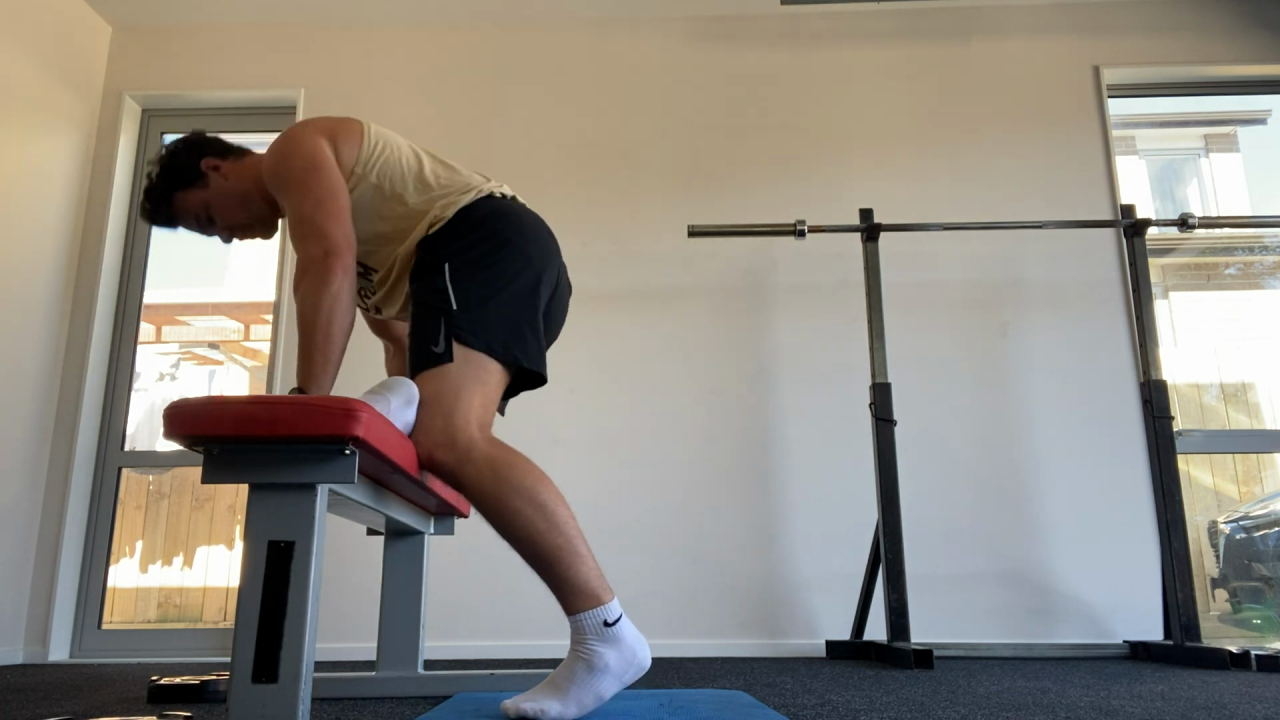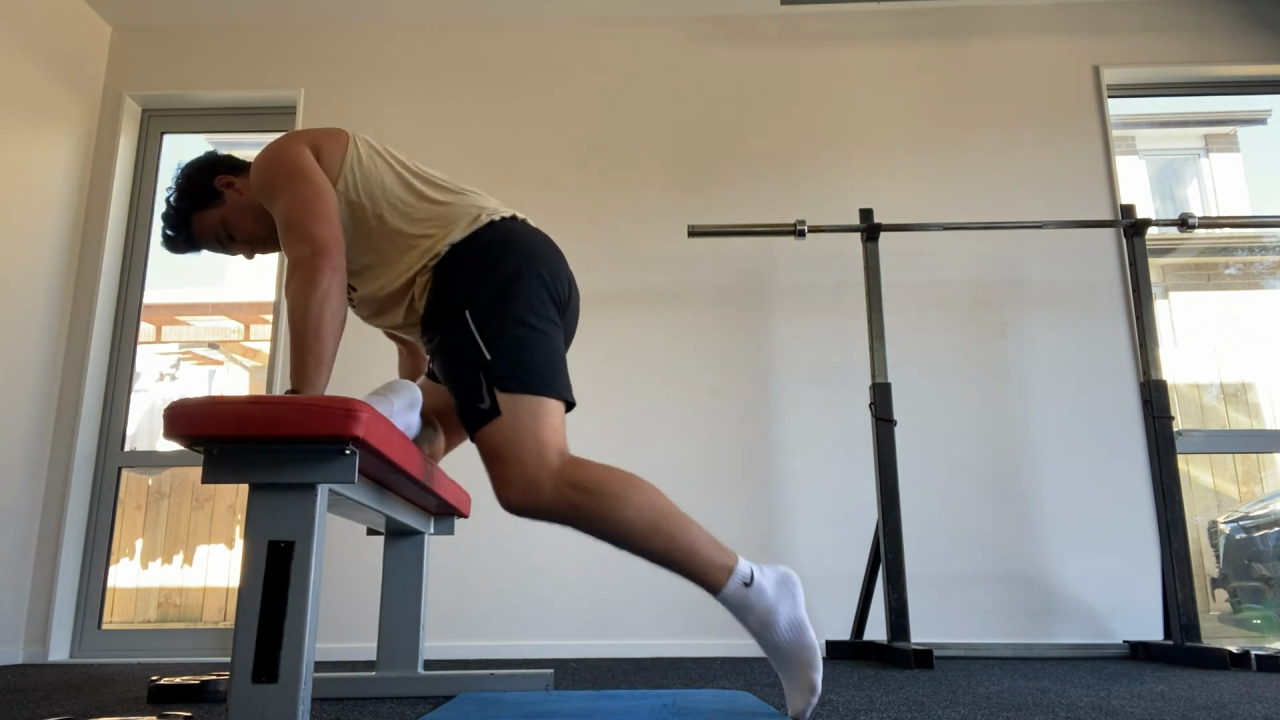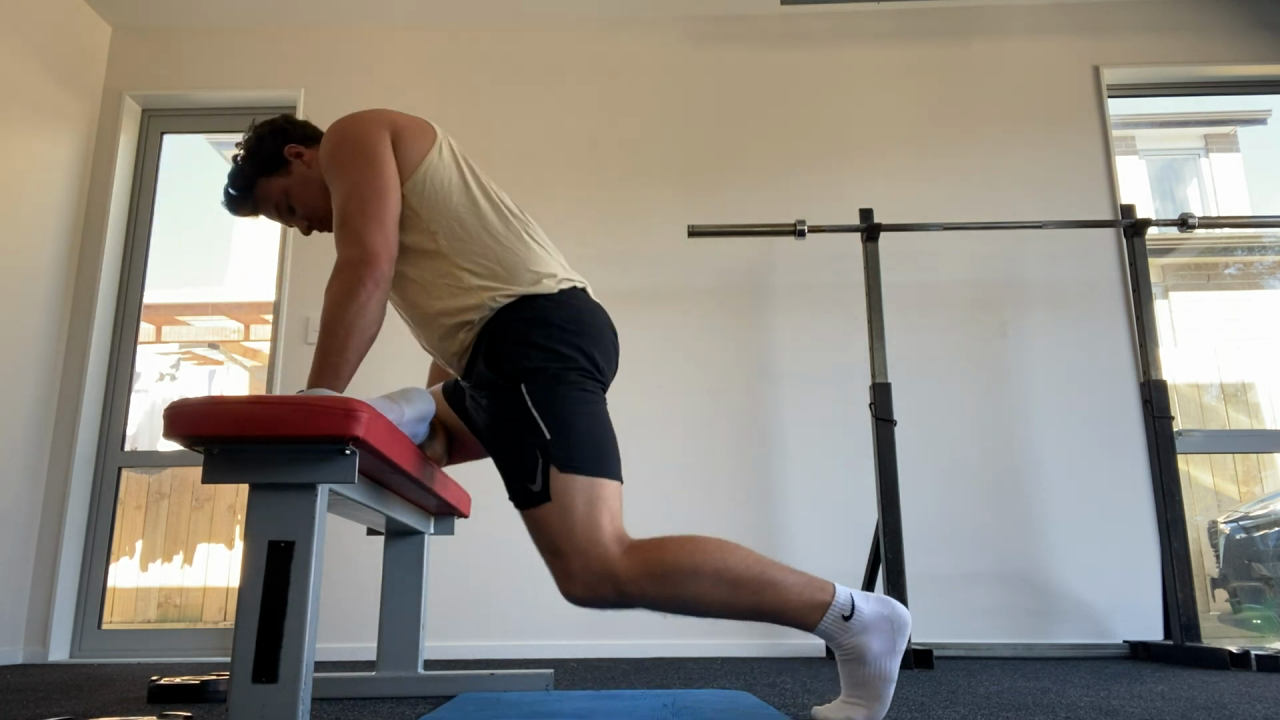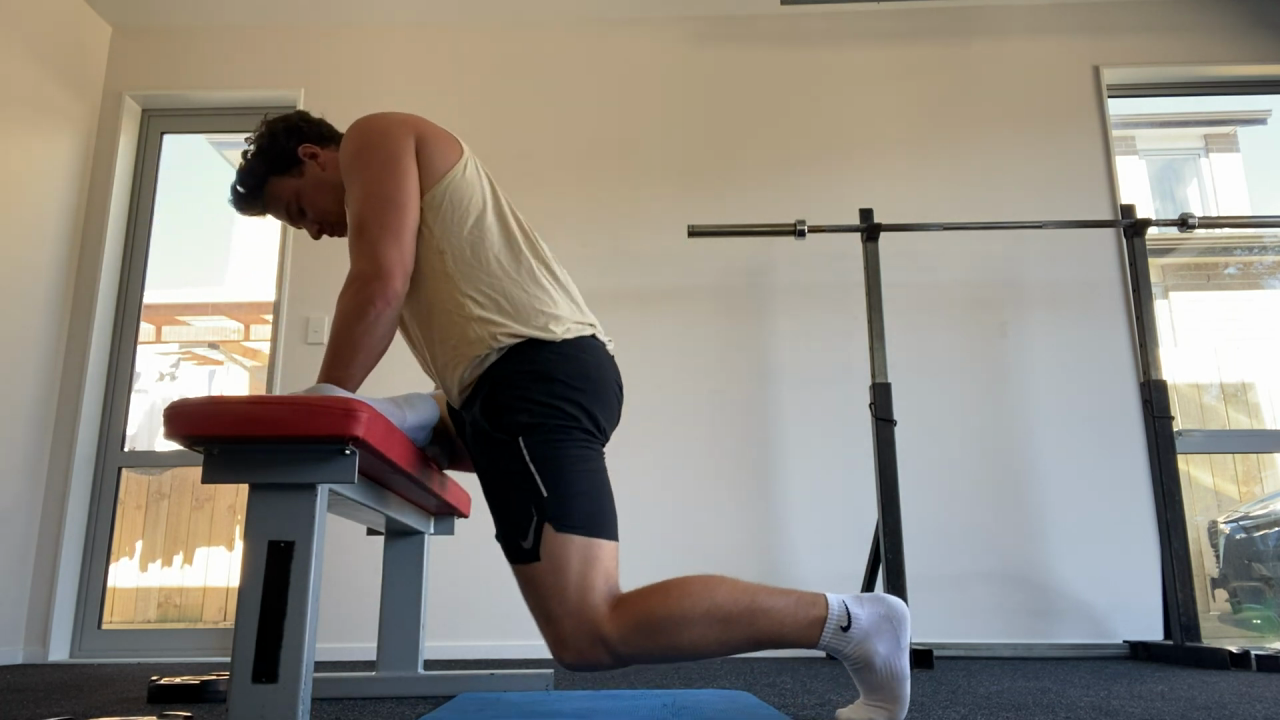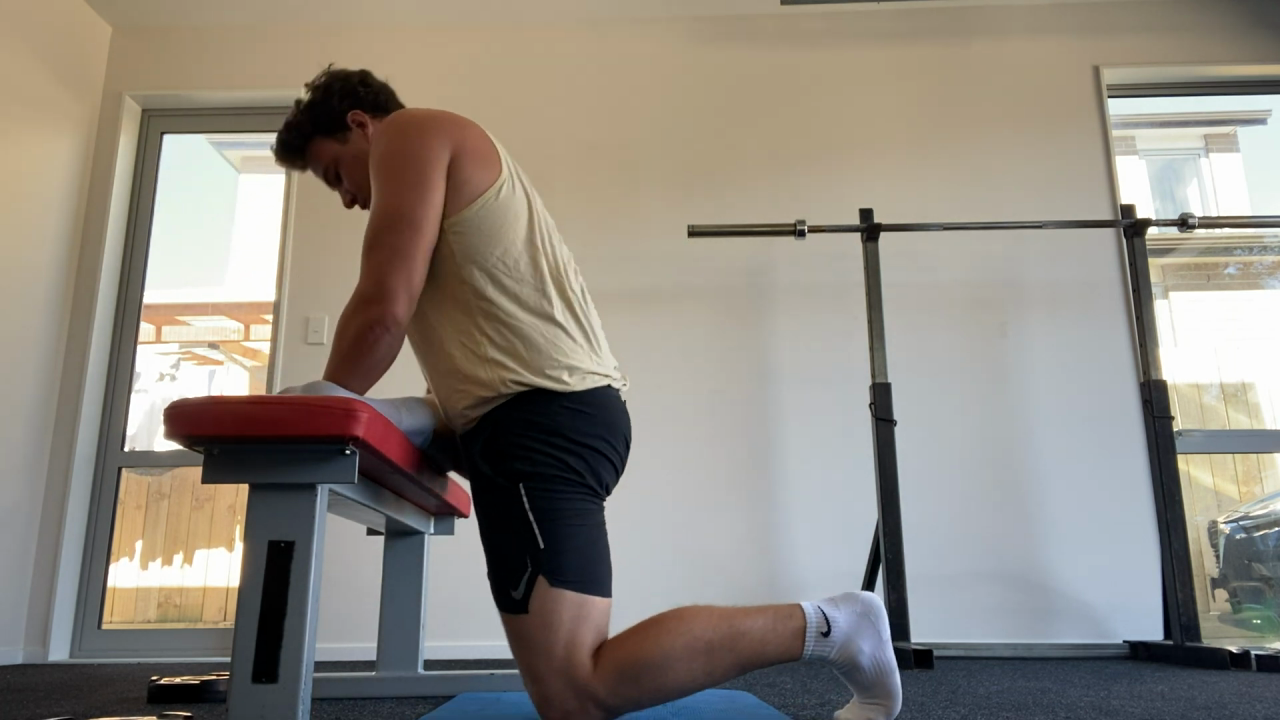
dt=0.4s
person 1, frame 1
left shoulder: (296, 149)
right shoulder: (329, 196)
left elbow: (328, 263)
right elbow: (395, 327)
left wrist: (305, 403)
right wrist: (400, 424)
left hip: (483, 244)
right hip: (517, 259)
left knee: (447, 441)
left ankle: (607, 636)
person 1, frame 2
left shoulder: (281, 162)
right shoulder: (327, 199)
left elbow: (320, 264)
right elbow: (413, 334)
left wrist: (303, 404)
right wrist: (411, 430)
left hip: (489, 272)
right hip: (512, 281)
left knee: (534, 480)
left ankle: (752, 589)
person 1, frame 3
left shoulder: (354, 137)
right shoulder: (394, 179)
left elbow: (364, 270)
right elbow: (459, 319)
left wrist: (318, 404)
left hip: (536, 337)
right hip: (518, 345)
left knee: (597, 572)
right knee: (425, 434)
left ankle: (853, 617)
person 1, frame 4
left shoulder: (376, 138)
right shoulder: (415, 187)
left elbow: (379, 285)
left wrist: (323, 403)
left hip: (537, 377)
right hip: (527, 378)
left knee: (589, 635)
left ankle: (851, 623)
person 1, frame 5
left shoulder: (412, 134)
right shoulder: (458, 171)
left elbow: (383, 306)
left hip: (543, 422)
right hip: (554, 412)
left ankle: (827, 626)
